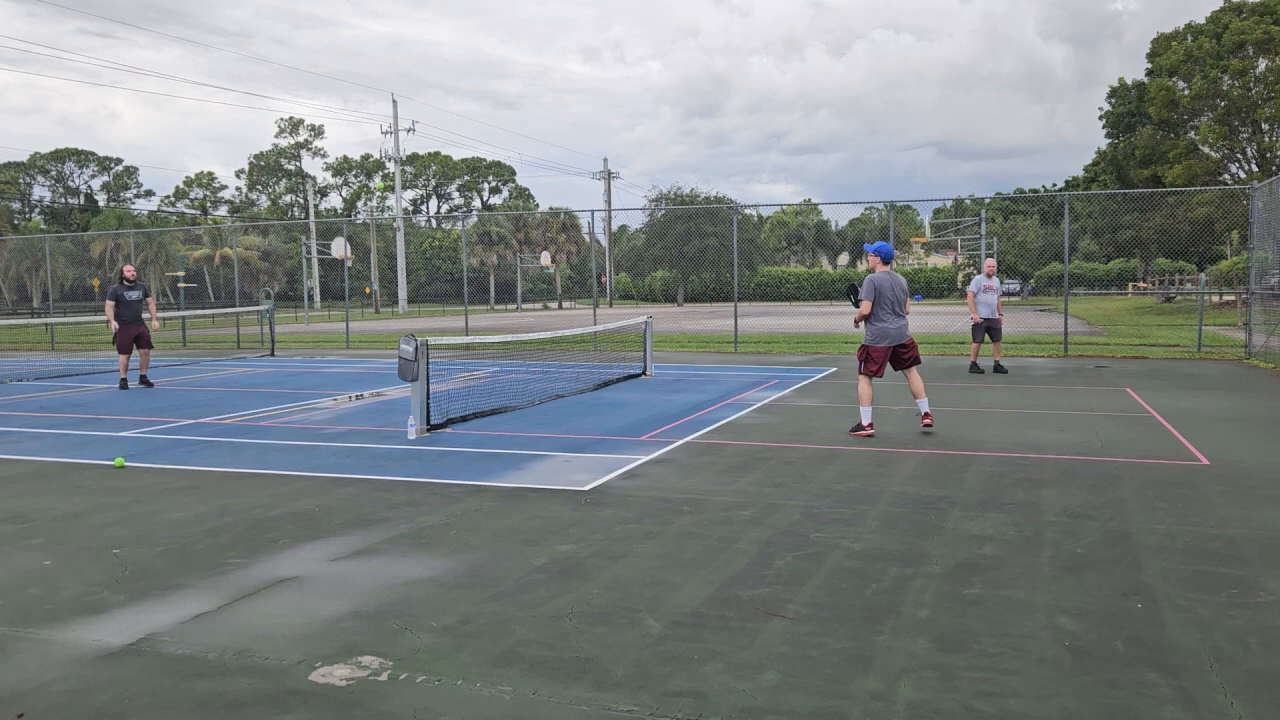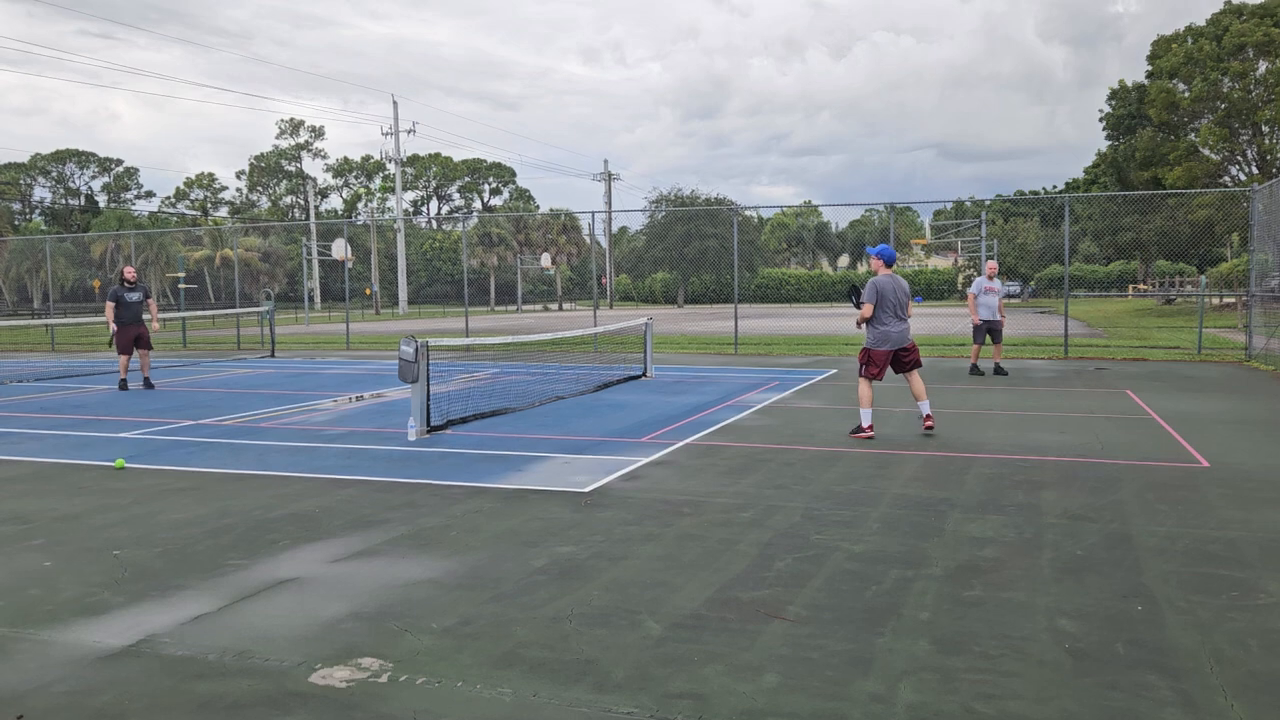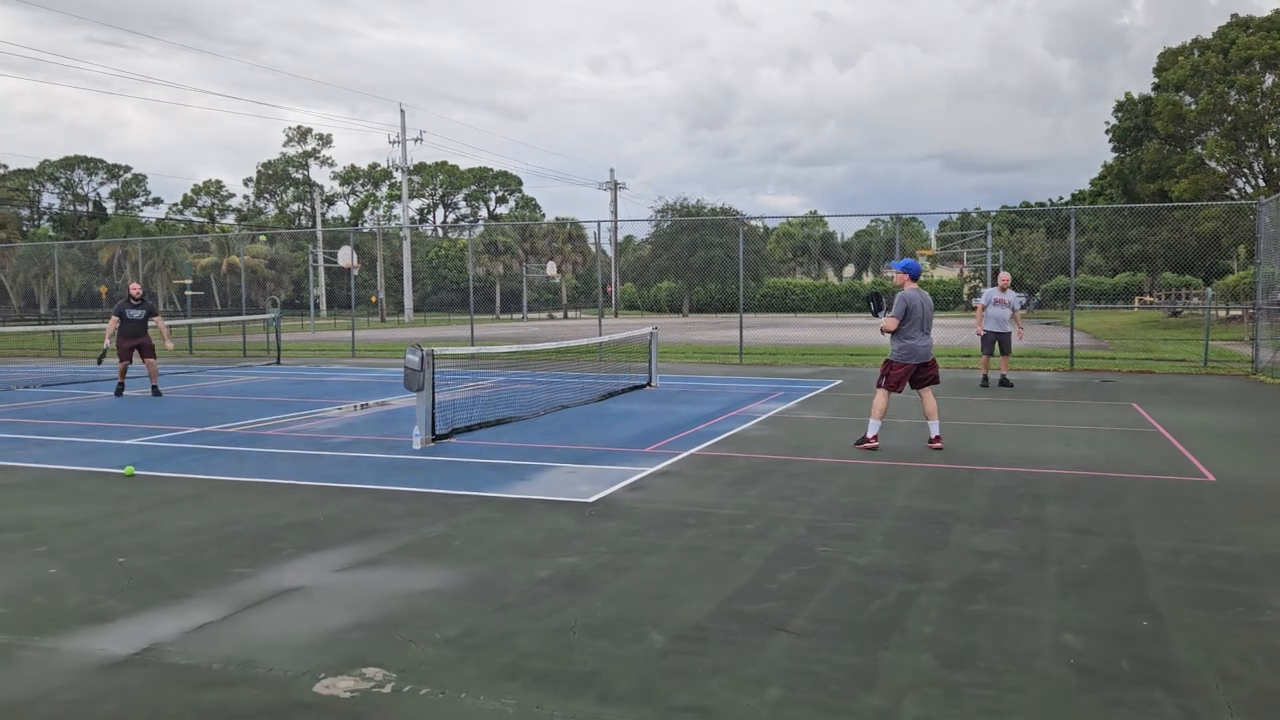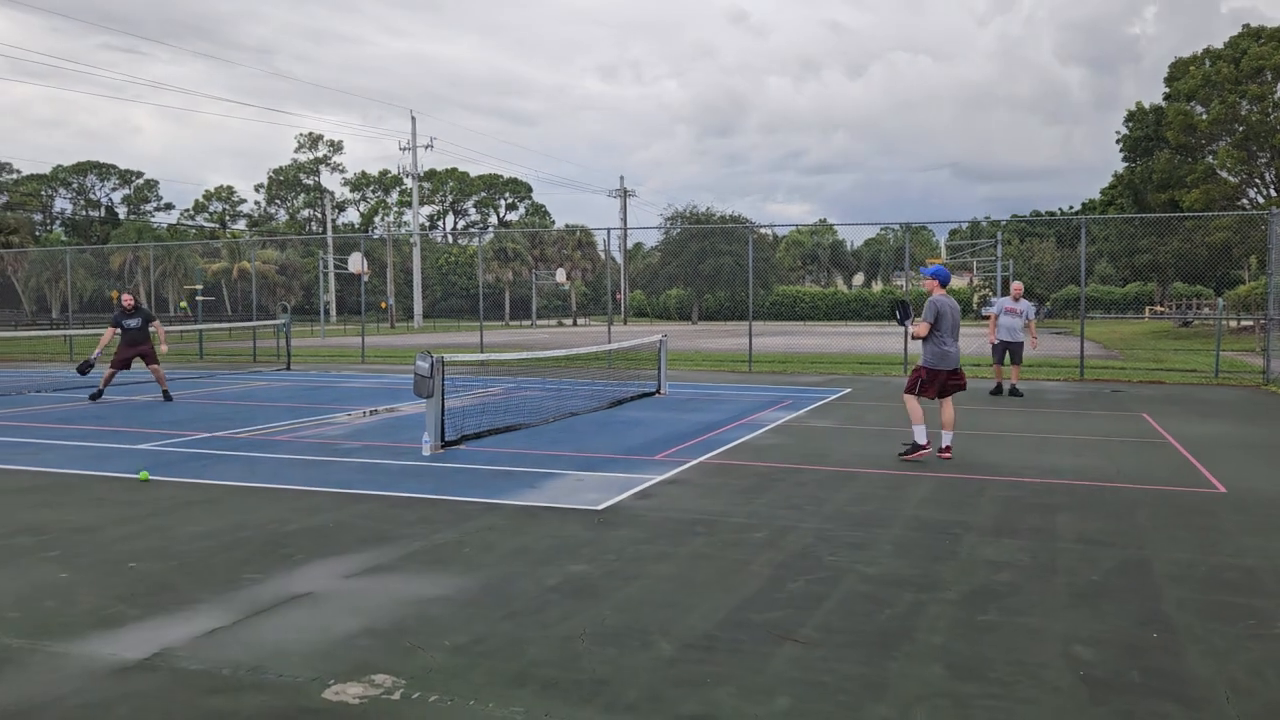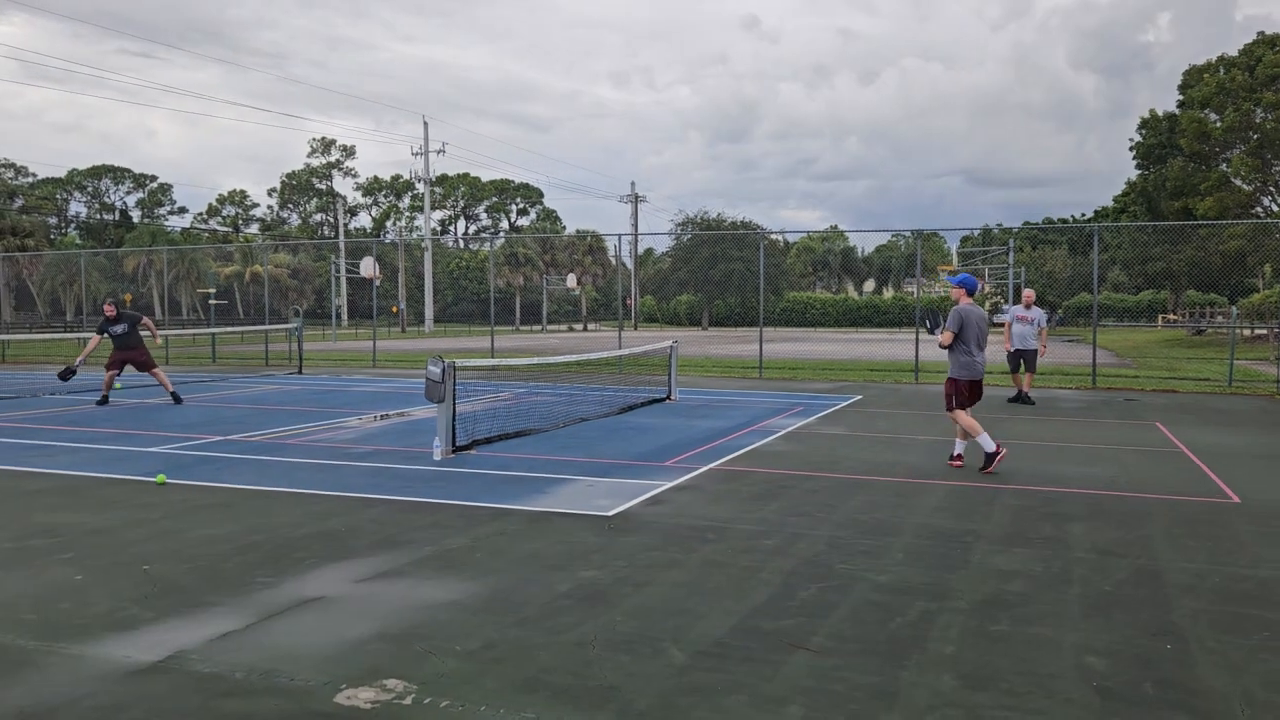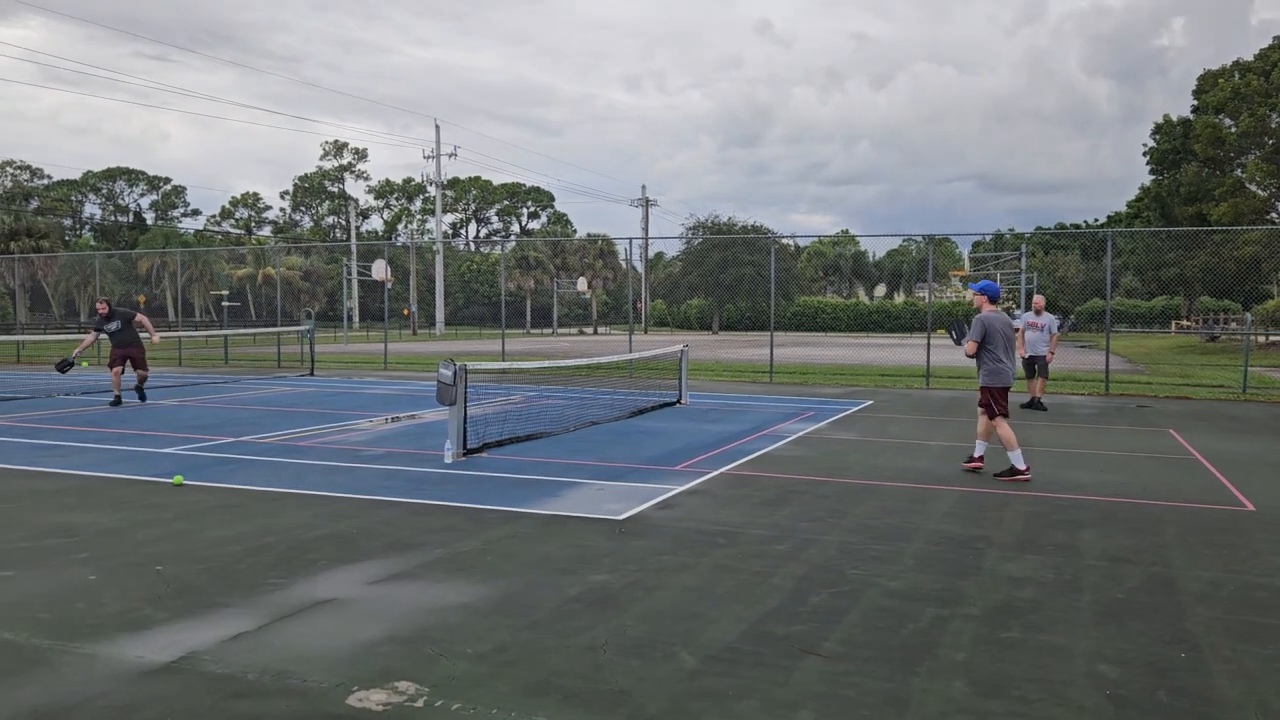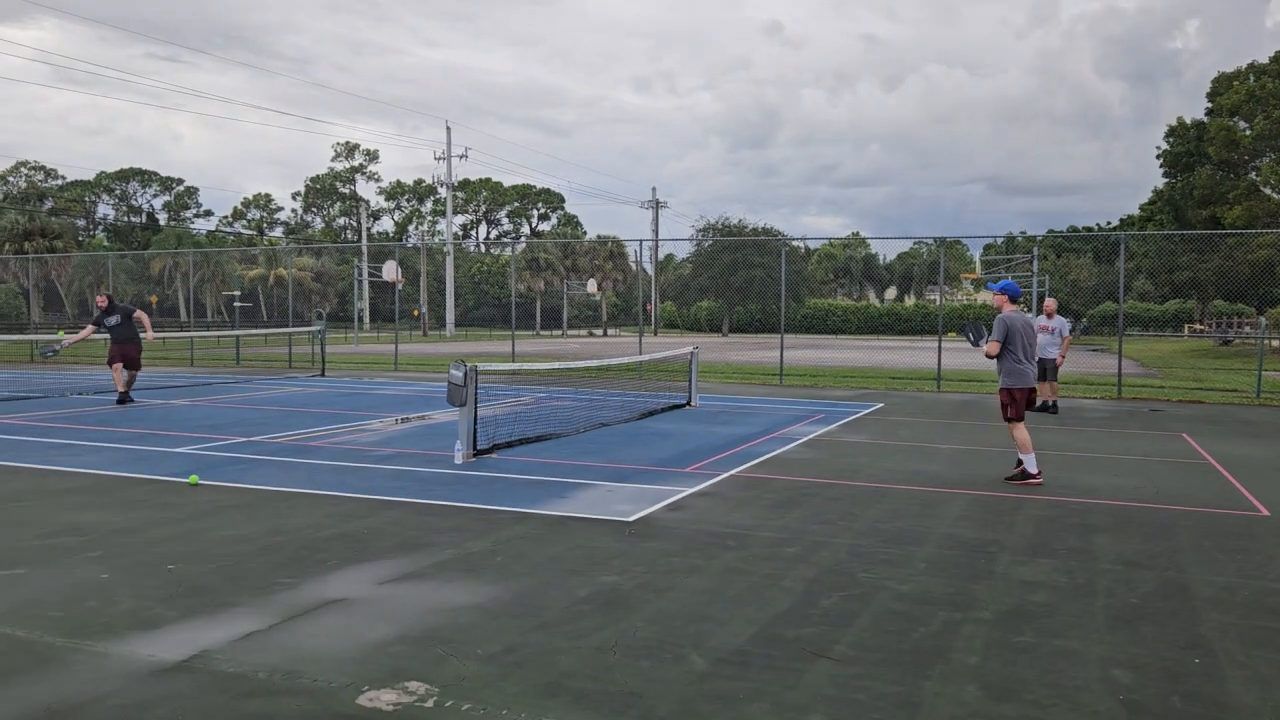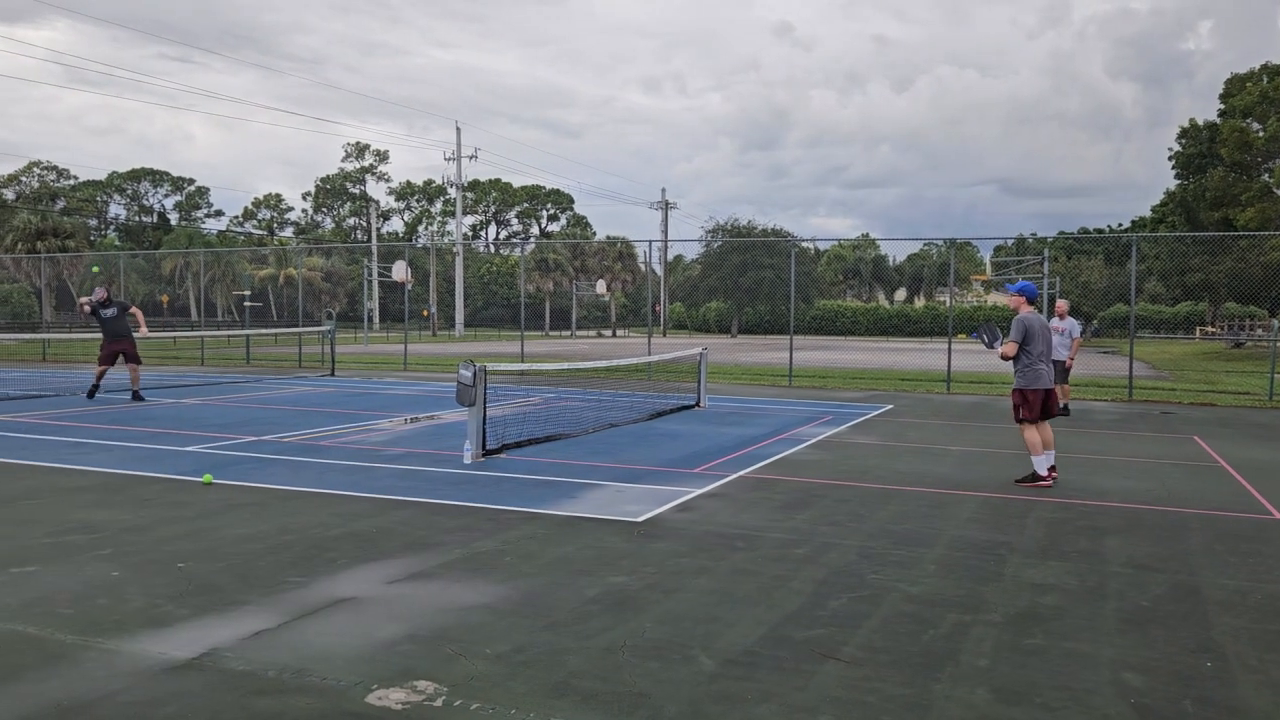
dt=0.2s
person 1, frame 1
left shoulder: (872, 280)
right shoulder: (901, 280)
left elbow: (864, 310)
right elbow: (907, 309)
left wrist: (857, 319)
left hip: (877, 338)
right hip: (901, 335)
left knee: (865, 378)
right knee: (911, 372)
left ankle: (866, 424)
right ankle: (926, 413)
person 1, frame 2
left shoulder: (875, 283)
right shoulder: (902, 283)
left elbow: (866, 313)
left wrist: (859, 320)
left hip: (879, 342)
right hip: (902, 339)
left knee: (865, 380)
right knee: (913, 375)
left ankle: (866, 426)
right ankle: (927, 416)
person 1, frame 3
left shoulder: (904, 296)
right shoulder: (926, 297)
left elbow: (891, 326)
left wrist: (883, 325)
left hip: (903, 355)
right hip: (924, 353)
left knee: (882, 392)
right knee: (926, 392)
left ankle: (871, 436)
right ankle: (935, 436)
person 1, frame 4
left shoulder: (933, 302)
right shoulder: (953, 303)
left elbow: (922, 332)
left wrist: (913, 331)
right wrist: (919, 328)
left hip: (933, 361)
right hip: (952, 360)
left knee: (910, 396)
right knee: (945, 401)
left ankle: (921, 442)
right ankle: (945, 447)
person 1, frame 5
left shoulder: (958, 311)
right shoulder: (982, 313)
left elbow: (945, 341)
left wrist: (940, 340)
left hip: (961, 371)
right hip: (976, 369)
left knee: (956, 413)
right knee: (962, 410)
left ankle: (992, 449)
right ankle: (958, 454)
person 1, frame 6
left shoulder: (981, 319)
right shoulder: (1006, 319)
left elbow: (970, 351)
left wrist: (966, 348)
left hip: (992, 378)
right hip: (1005, 375)
left knee: (998, 421)
right knee: (983, 412)
left ankle: (1020, 468)
right ankle: (978, 456)
person 1, frame 7
left shoulder: (1003, 319)
right shoulder: (1026, 319)
left elbow: (992, 351)
left wrist: (986, 350)
right wrist: (992, 349)
left hip: (1013, 380)
right hip: (1028, 377)
left knee: (1015, 424)
right knee: (1017, 419)
left ankle: (1032, 472)
right ankle: (1025, 459)
person 1, frame 8
left shoulder: (1021, 320)
right shoulder: (1042, 320)
left elbow: (1010, 351)
left wrist: (1001, 352)
right wrist: (1008, 352)
left hip: (1028, 381)
right hip: (1045, 380)
left knee: (1027, 426)
right knee: (1042, 422)
left ankle: (1041, 473)
right ankle: (1050, 467)
